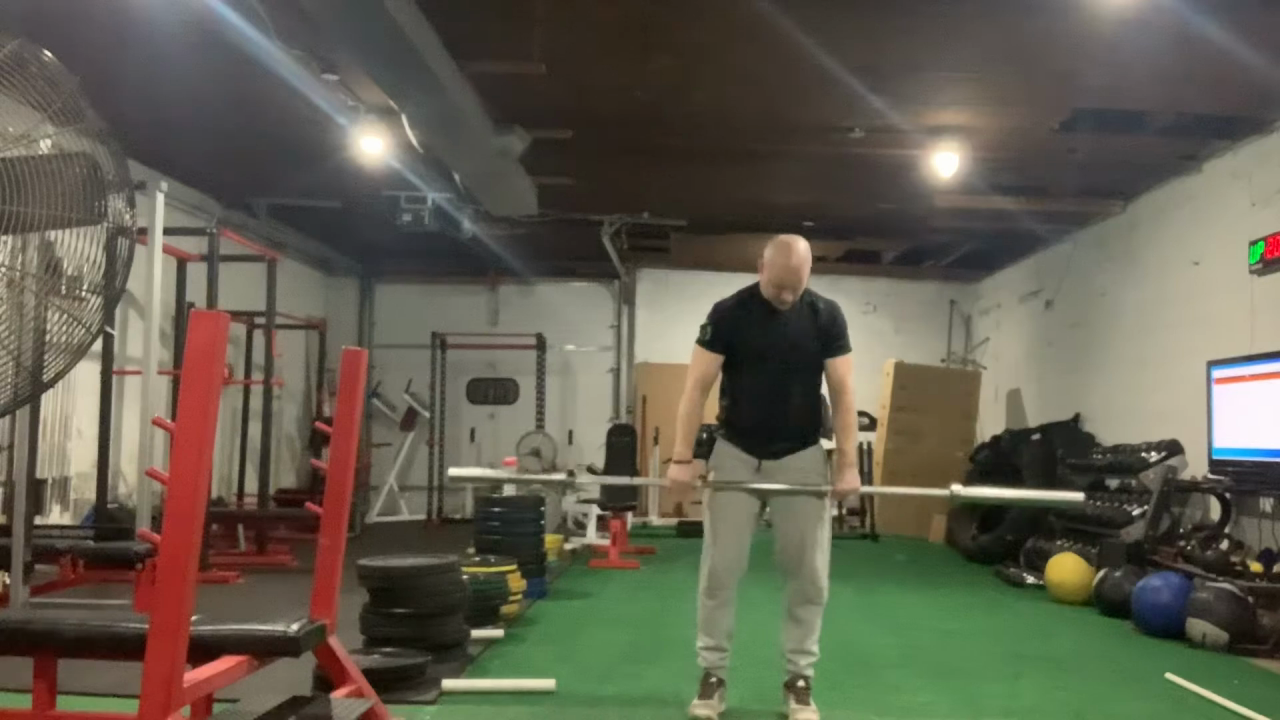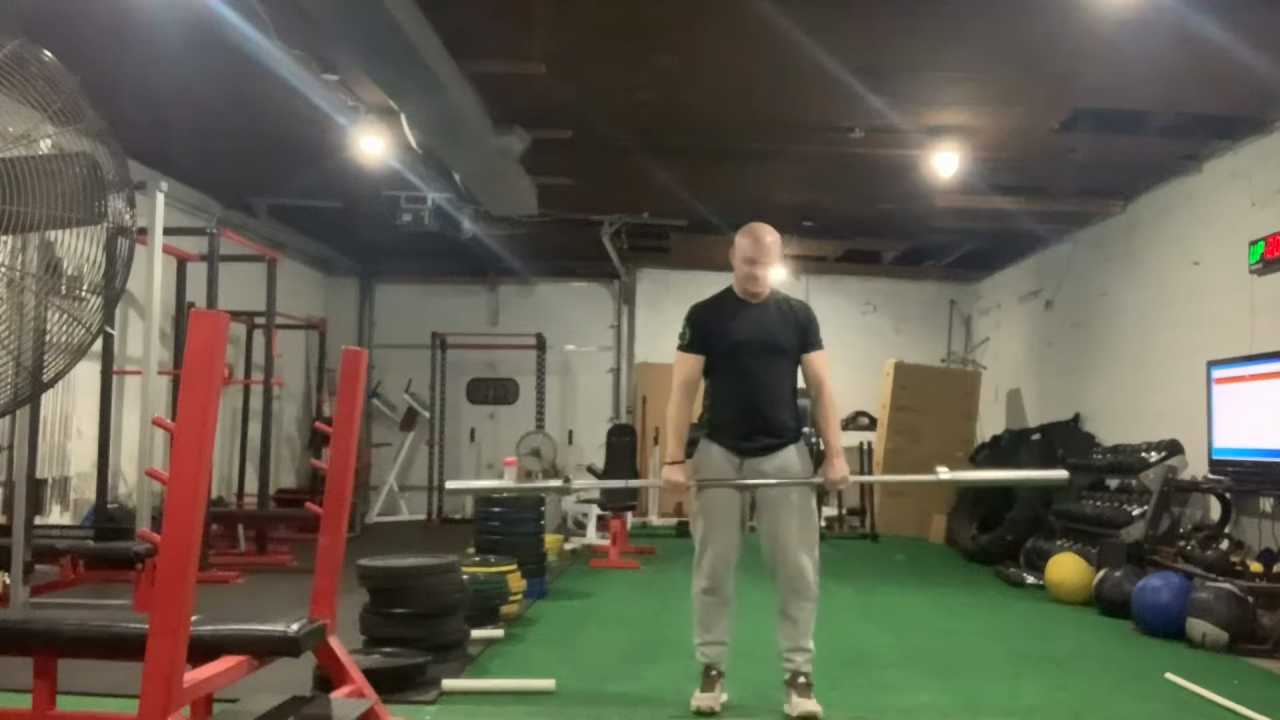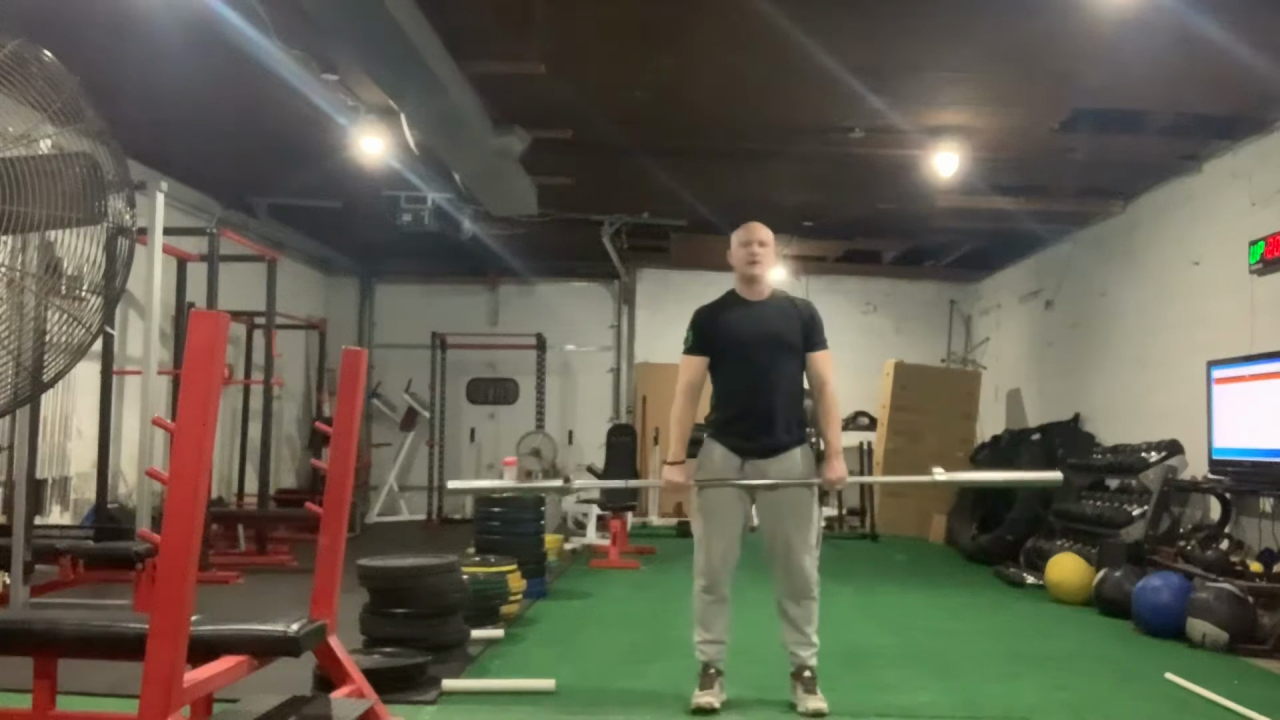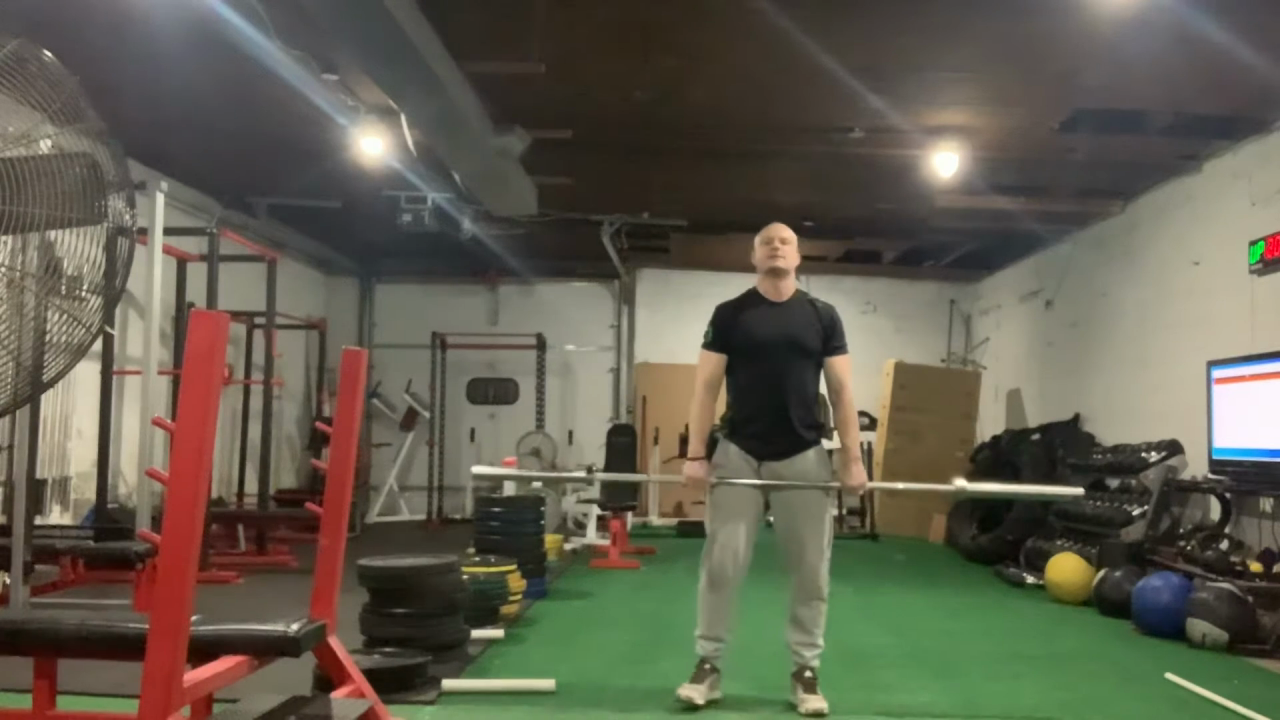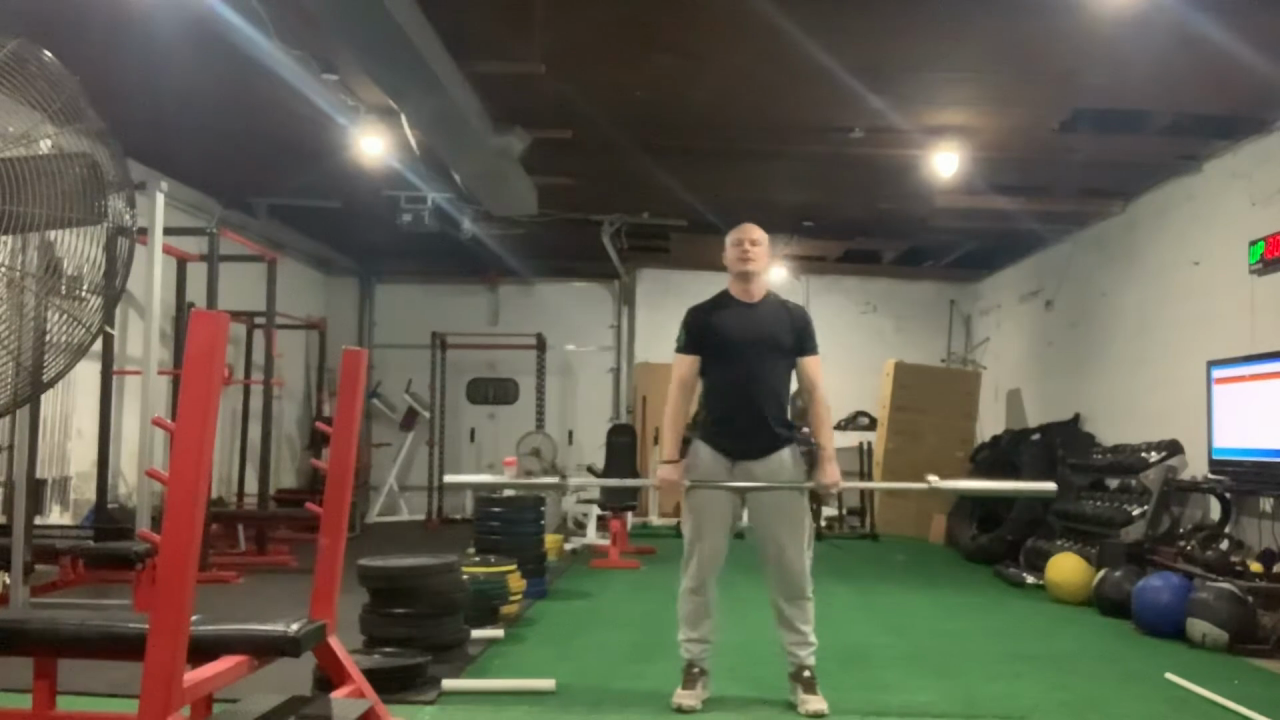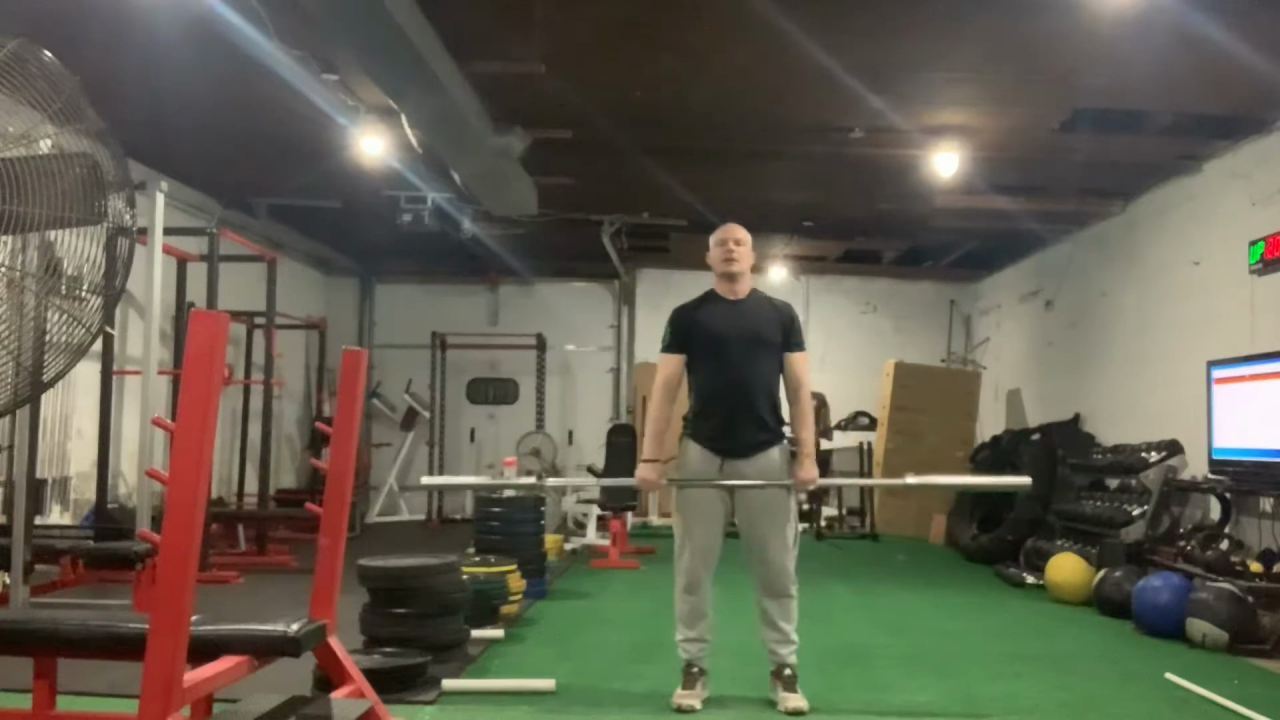
dt=0.4s
person 1, frame 1
left shoulder: (827, 316)
right shoulder: (728, 314)
left elbow: (842, 392)
right elbow: (697, 386)
left wrist: (847, 463)
right wrist: (682, 458)
left hip: (802, 459)
right hip: (736, 455)
left knee: (809, 575)
right knee: (720, 571)
left ankle: (799, 680)
right ankle: (712, 676)
person 1, frame 2
left shoulder: (798, 314)
right shoulder: (705, 315)
left elbow: (820, 386)
right elbow: (683, 388)
left wrist: (835, 453)
right wrist: (674, 458)
left hip: (784, 456)
right hip: (719, 456)
left knee: (798, 572)
right knee: (713, 572)
left ankle: (798, 676)
right ankle: (712, 671)
person 1, frame 3
left shoulder: (802, 314)
right shoulder: (709, 318)
left elbow: (823, 386)
right elbow: (688, 390)
left wrist: (834, 454)
right wrist: (675, 458)
left hip: (789, 457)
right hip: (723, 456)
left knee: (798, 572)
right knee: (712, 569)
left ankle: (804, 670)
right ankle: (711, 669)
person 1, frame 4
left shoulder: (823, 316)
right shoulder: (729, 314)
left elbow: (841, 390)
right elbow: (707, 386)
left wrist: (853, 458)
right wrist: (696, 454)
left hip: (803, 458)
right hip: (738, 456)
left knee: (810, 572)
right knee: (720, 565)
left ankle: (805, 671)
right ankle: (707, 664)
person 1, frame 5
left shoulder: (793, 317)
right shoulder: (702, 317)
left elbow: (813, 390)
right elbow: (681, 388)
left wrist: (827, 457)
right wrist: (669, 457)
left hip: (777, 457)
right hip: (711, 457)
left knee: (793, 572)
right knee: (699, 570)
left ankle: (803, 671)
right ankle: (694, 668)
person 1, frame 6
left shoulder: (780, 314)
right shoulder: (687, 316)
left elbow: (799, 388)
right elbow: (665, 387)
left wrist: (807, 454)
right wrist: (650, 456)
left hip: (766, 456)
right hip: (702, 456)
left knee: (778, 570)
right knee: (693, 569)
left ankle: (784, 668)
right ankle: (694, 667)
